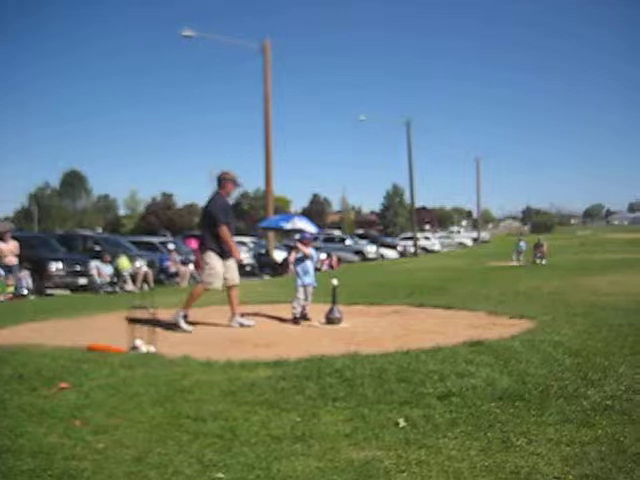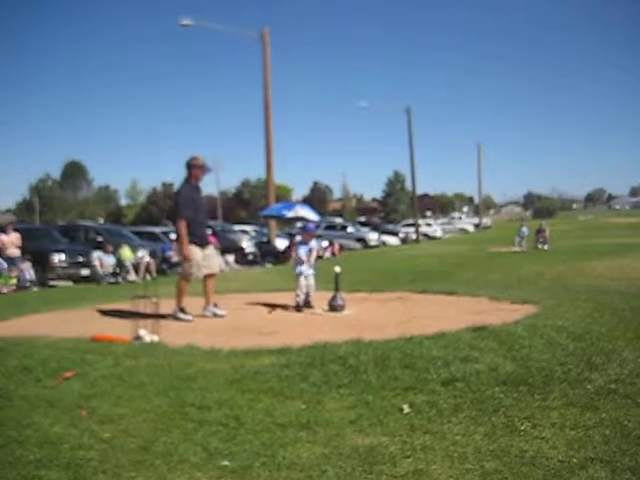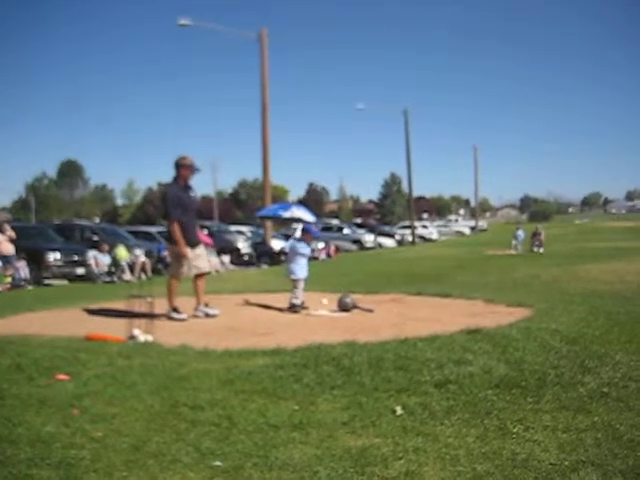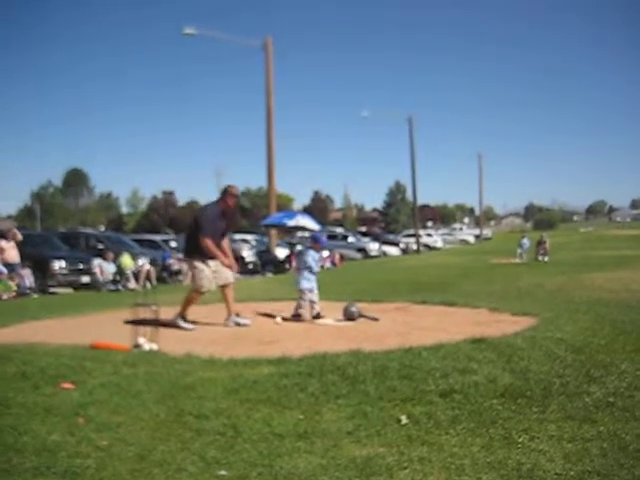
dt=0.5s
person 1, frame 1
left shoulder: (222, 202)
right shoulder: (217, 202)
right elbow: (222, 228)
left wrist: (231, 250)
right wrist: (234, 249)
left hip: (223, 251)
right hip: (212, 250)
left knee: (233, 283)
right knee: (206, 283)
left ankle: (236, 317)
right ankle: (182, 313)
person 1, frame 2
left shoulder: (196, 189)
right shoulder: (184, 192)
right elbow: (181, 221)
right wrist: (184, 245)
left hip: (203, 240)
right hip: (191, 242)
left knee: (211, 271)
right knee: (187, 275)
left ankle: (209, 306)
right ankle: (179, 308)
person 1, frame 3
left shoulder: (189, 189)
right shoulder: (171, 192)
right elbow: (172, 222)
left wrist: (198, 235)
right wrist: (181, 245)
left hip: (195, 241)
right hip: (181, 242)
left knee: (201, 272)
right knee: (176, 275)
left ankle: (201, 306)
right ankle: (172, 309)
person 1, frame 4
left shoulder: (226, 214)
right shoulder: (208, 212)
left elbow: (224, 239)
right elbow: (204, 240)
left wrist: (231, 259)
right wrist: (221, 258)
left hip: (213, 255)
right hip: (197, 256)
left knee: (227, 281)
right knee: (201, 288)
left ankle: (232, 317)
right ankle: (180, 316)
